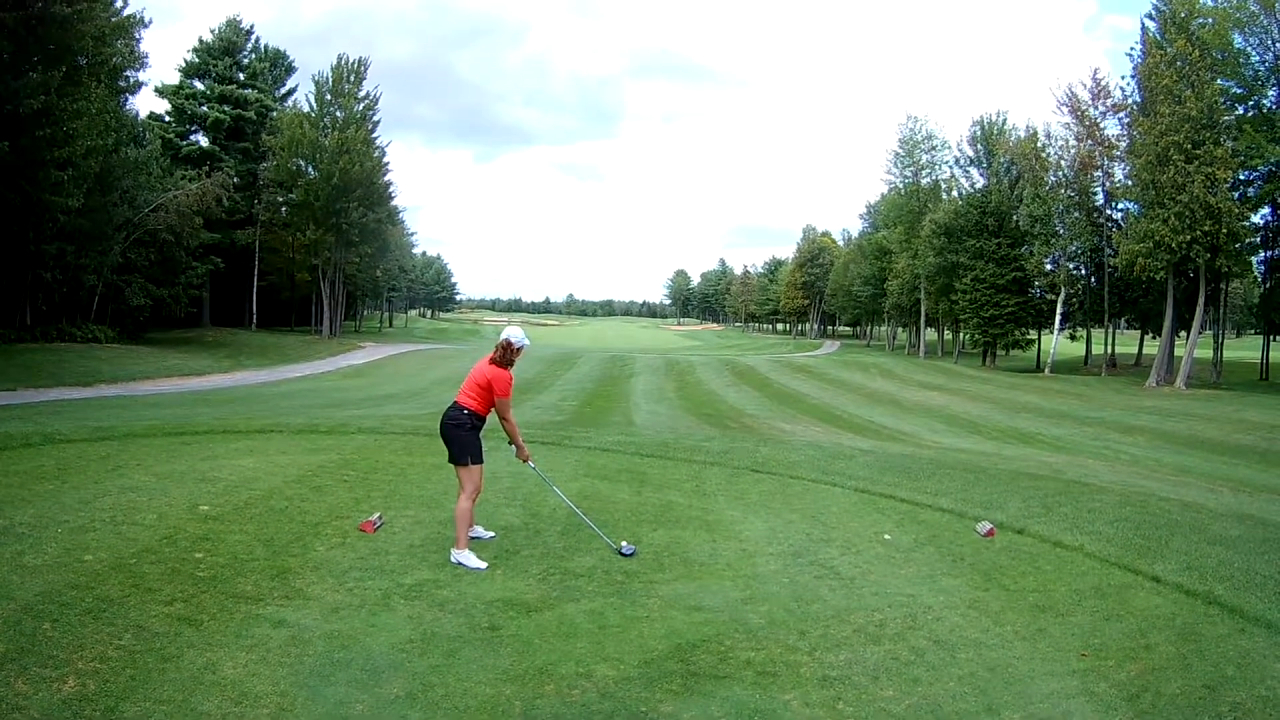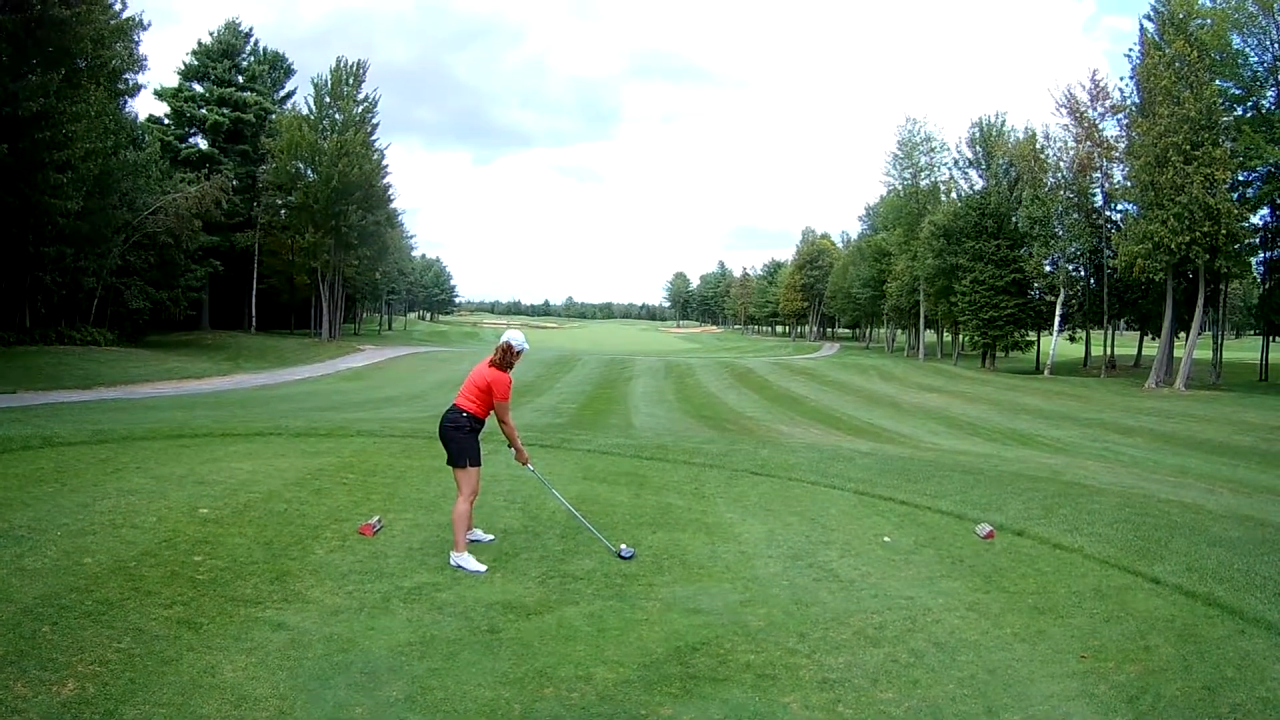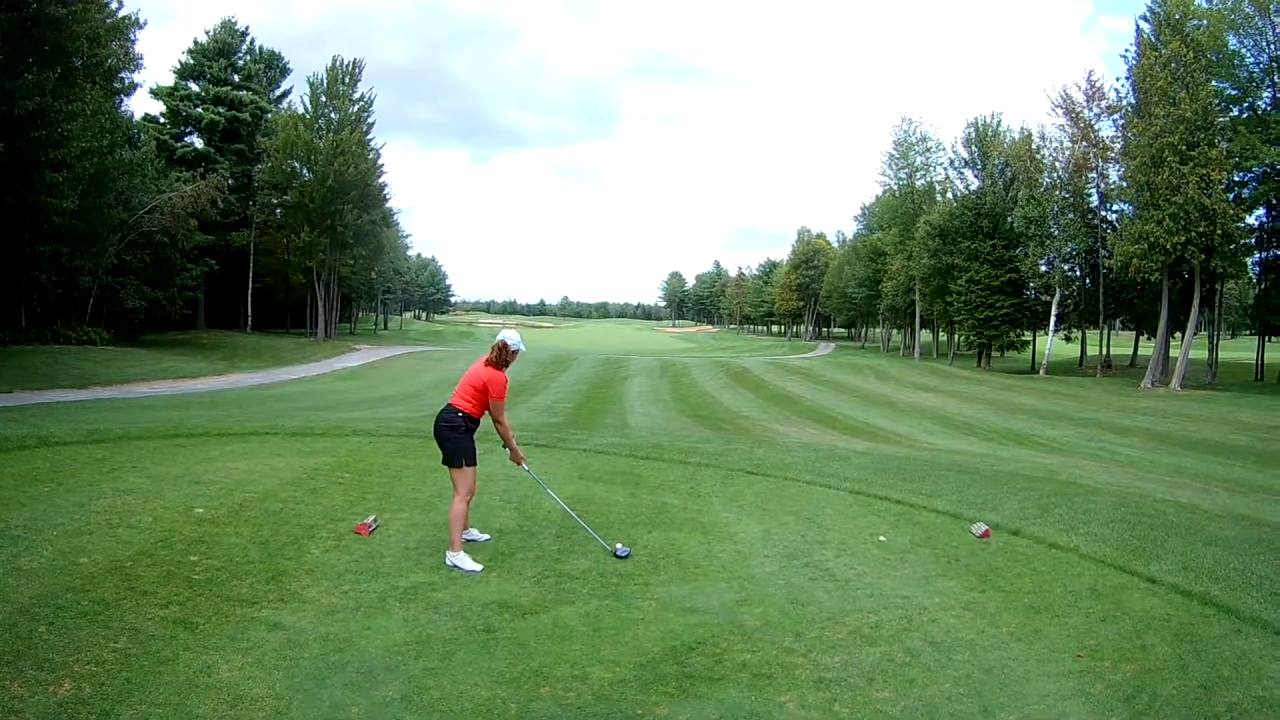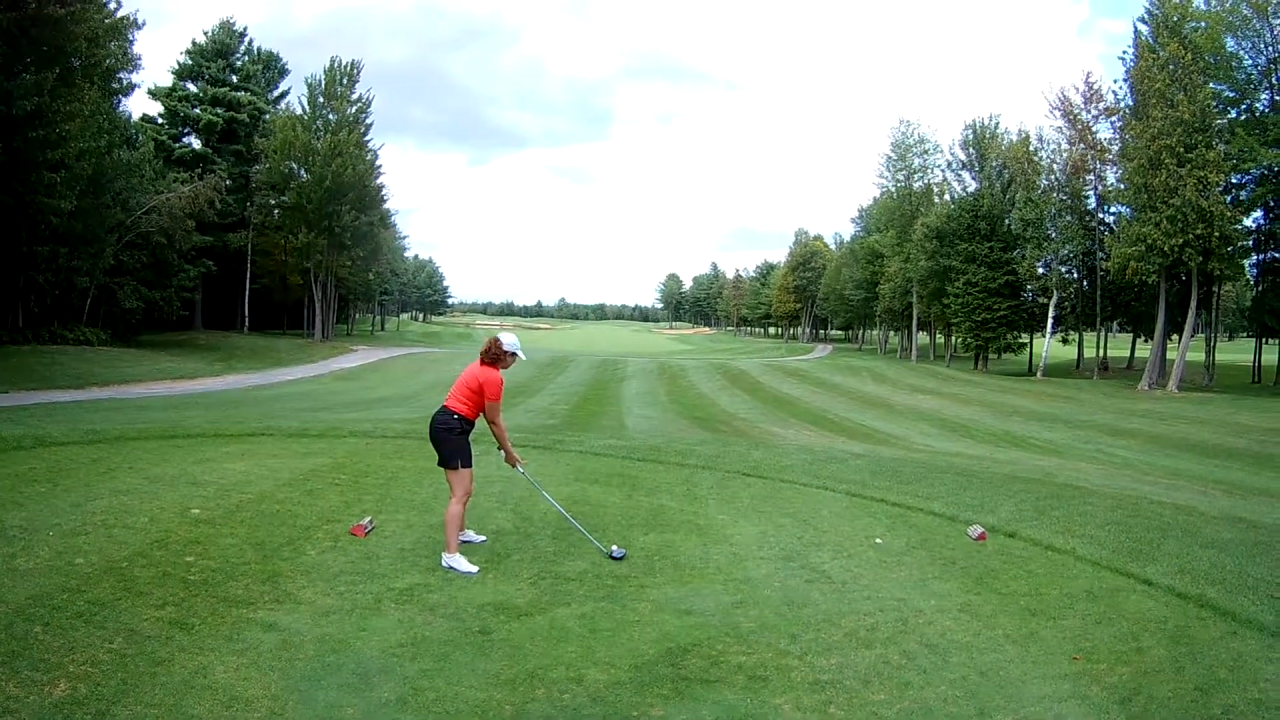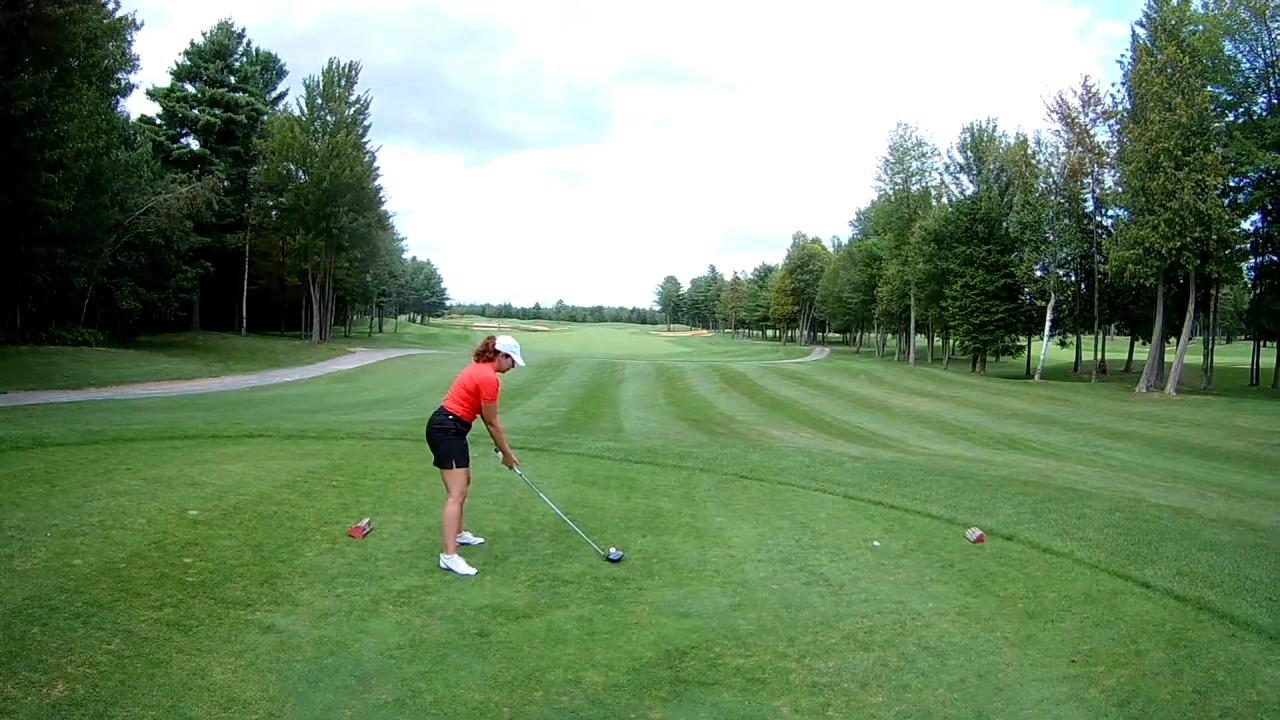
dt=0.2s
person 1, frame 1
left shoulder: (493, 362)
right shoulder: (501, 374)
left elbow: (502, 411)
right elbow: (505, 417)
left wrist: (516, 439)
right wrist: (520, 446)
left hip: (460, 421)
right hip: (462, 425)
left knee: (472, 482)
right knee: (470, 489)
left ankle: (469, 528)
right ankle: (460, 551)
person 1, frame 2
left shoulder: (492, 364)
right shoulder: (500, 377)
left elbow: (502, 413)
right elbow: (503, 420)
left wrist: (516, 440)
right wrist: (519, 449)
left hip: (459, 424)
right hip: (461, 428)
left knee: (470, 485)
right knee: (468, 492)
left ankle: (468, 530)
right ankle: (459, 553)
person 1, frame 3
left shoulder: (488, 364)
right shoulder: (496, 377)
left elbow: (497, 413)
right elbow: (498, 419)
left wrist: (511, 440)
right wrist: (514, 450)
left hip: (453, 423)
right hip: (456, 427)
left knee: (466, 484)
right knee: (464, 492)
left ankle: (464, 530)
right ankle: (455, 553)
person 1, frame 4
left shoulder: (483, 366)
right shoulder: (492, 377)
left elbow: (490, 415)
right elbow: (494, 421)
left wrist: (506, 445)
right wrist: (509, 452)
left hip: (449, 425)
right hip: (451, 429)
left knee: (463, 485)
right knee: (461, 493)
left ankle: (460, 532)
right ankle: (451, 555)
person 1, frame 5
left shoulder: (482, 368)
right shoulder: (488, 378)
left elbow: (487, 416)
right elbow: (491, 422)
left wrist: (504, 447)
right wrist: (506, 453)
left hip: (450, 427)
right hip: (446, 430)
left knee: (462, 482)
right knee: (457, 493)
left ankle: (458, 533)
right ankle: (449, 556)
